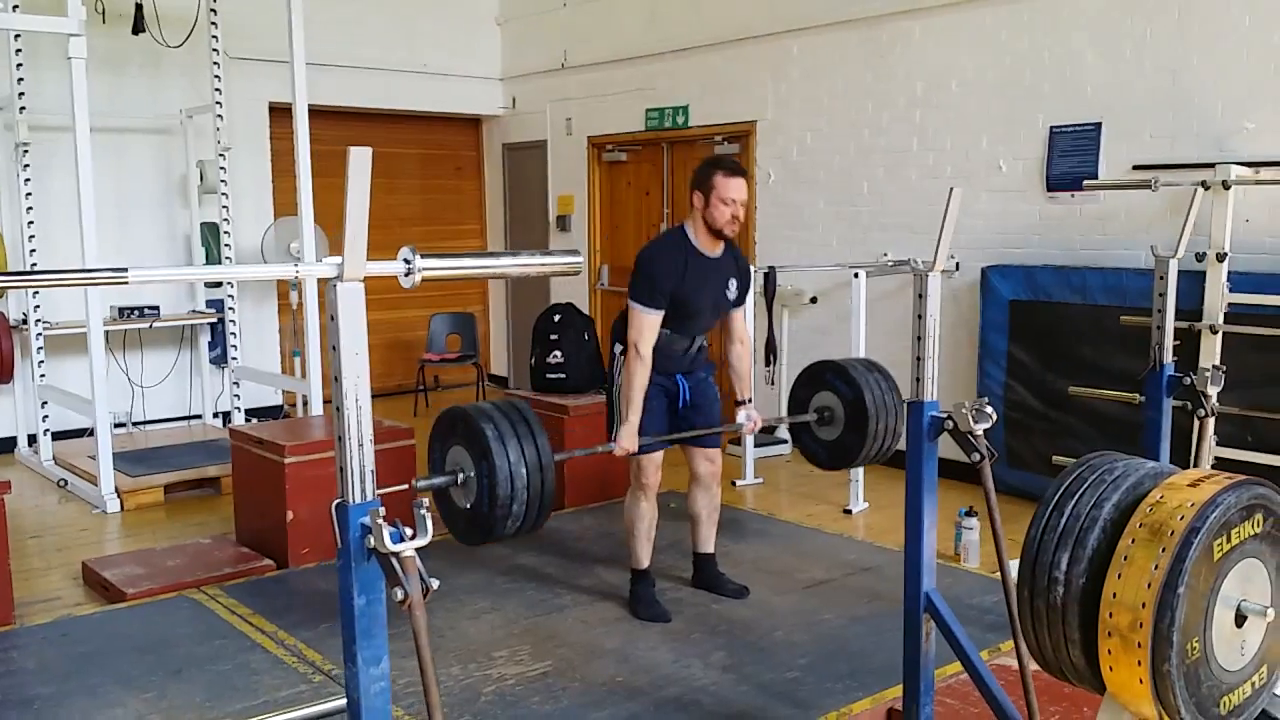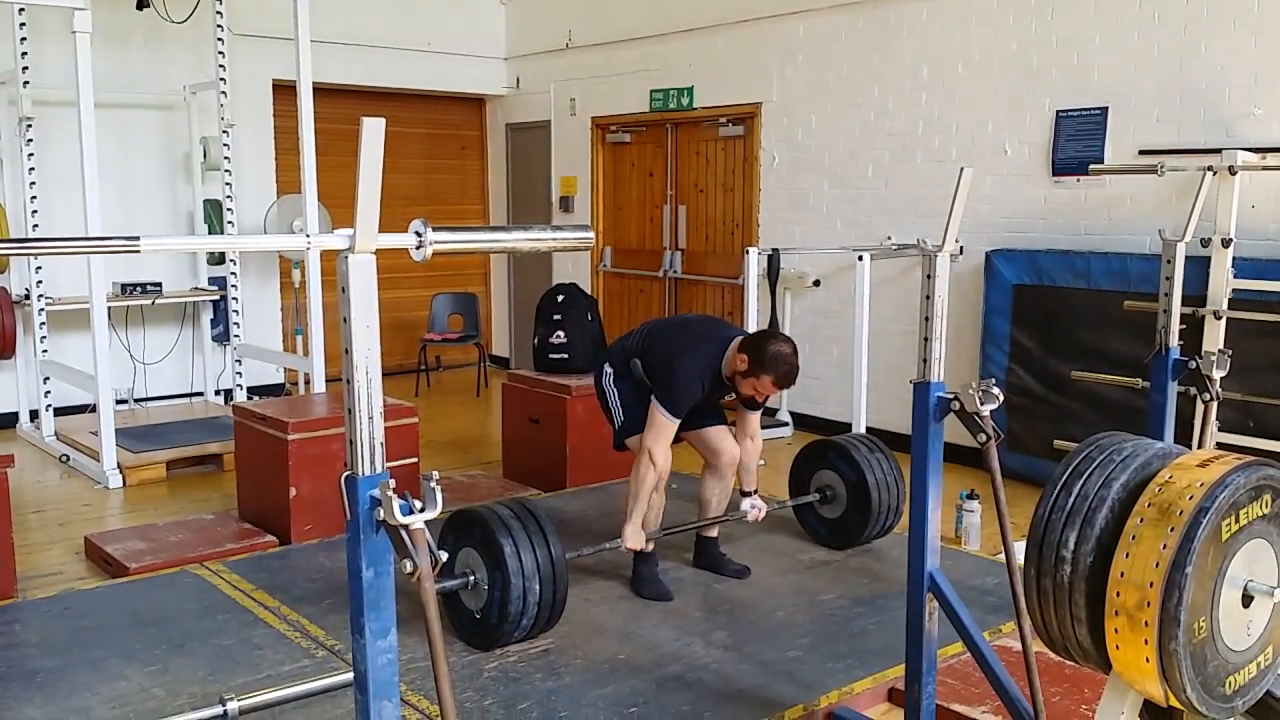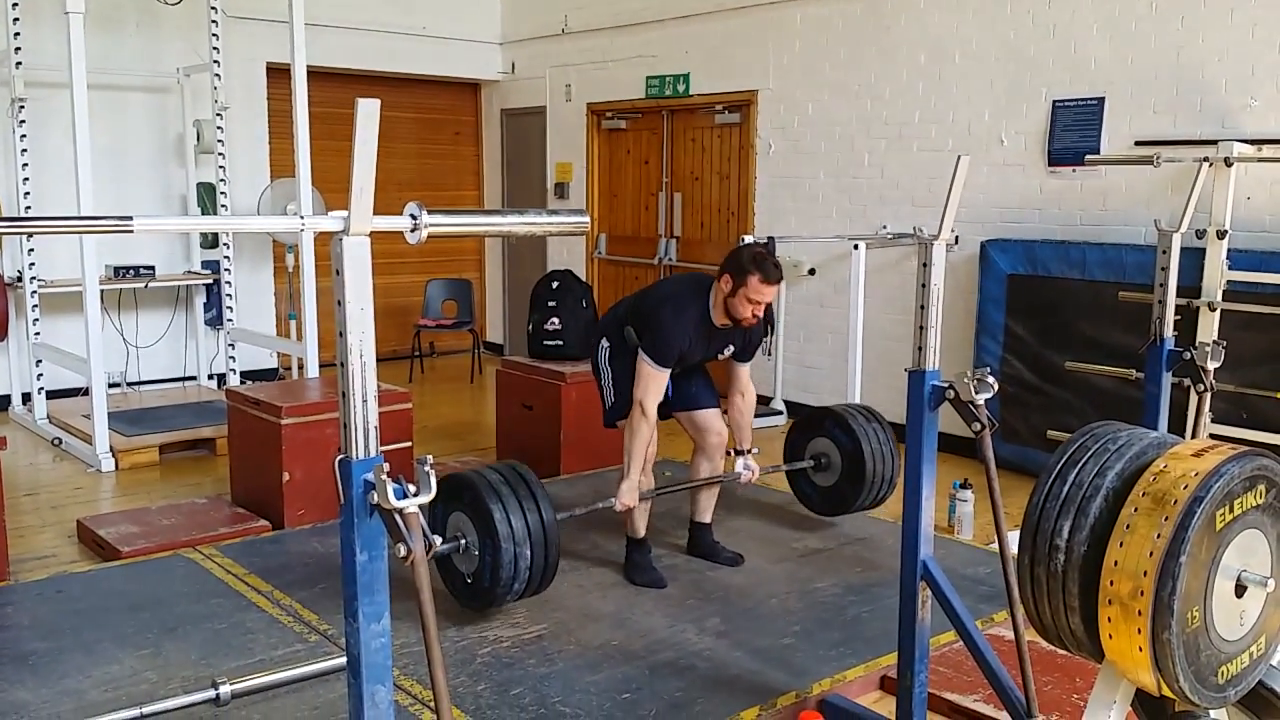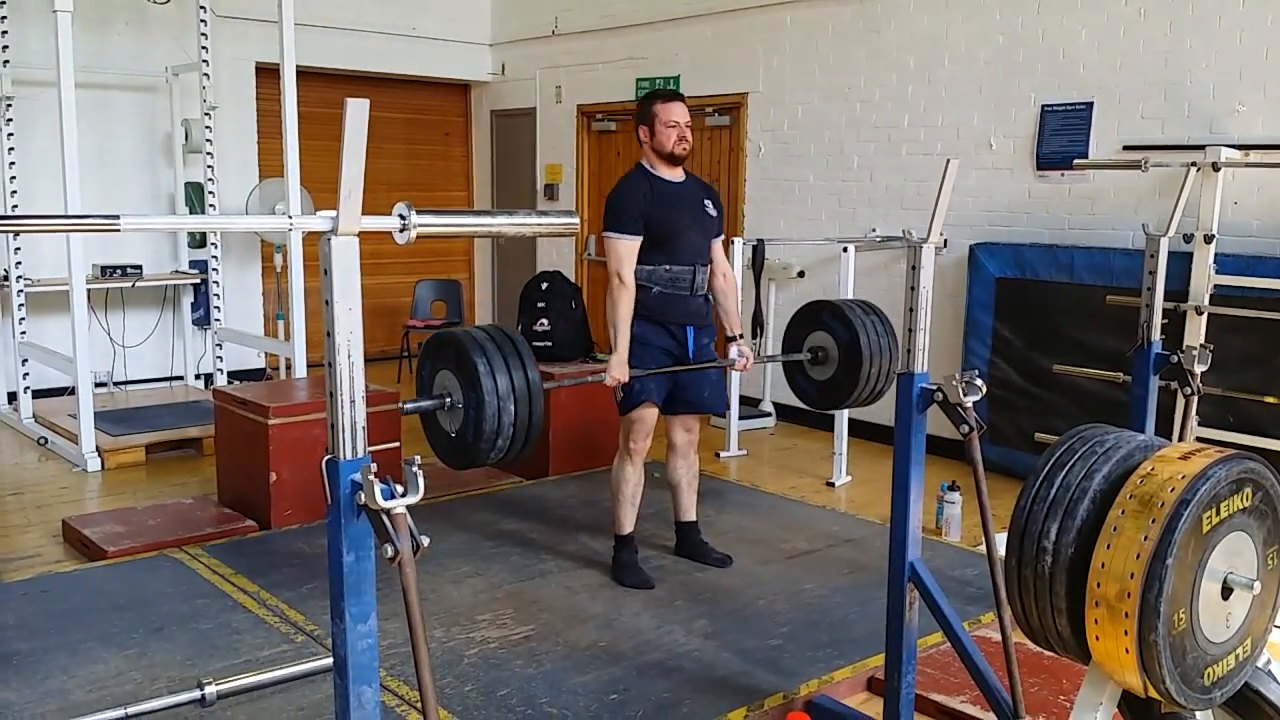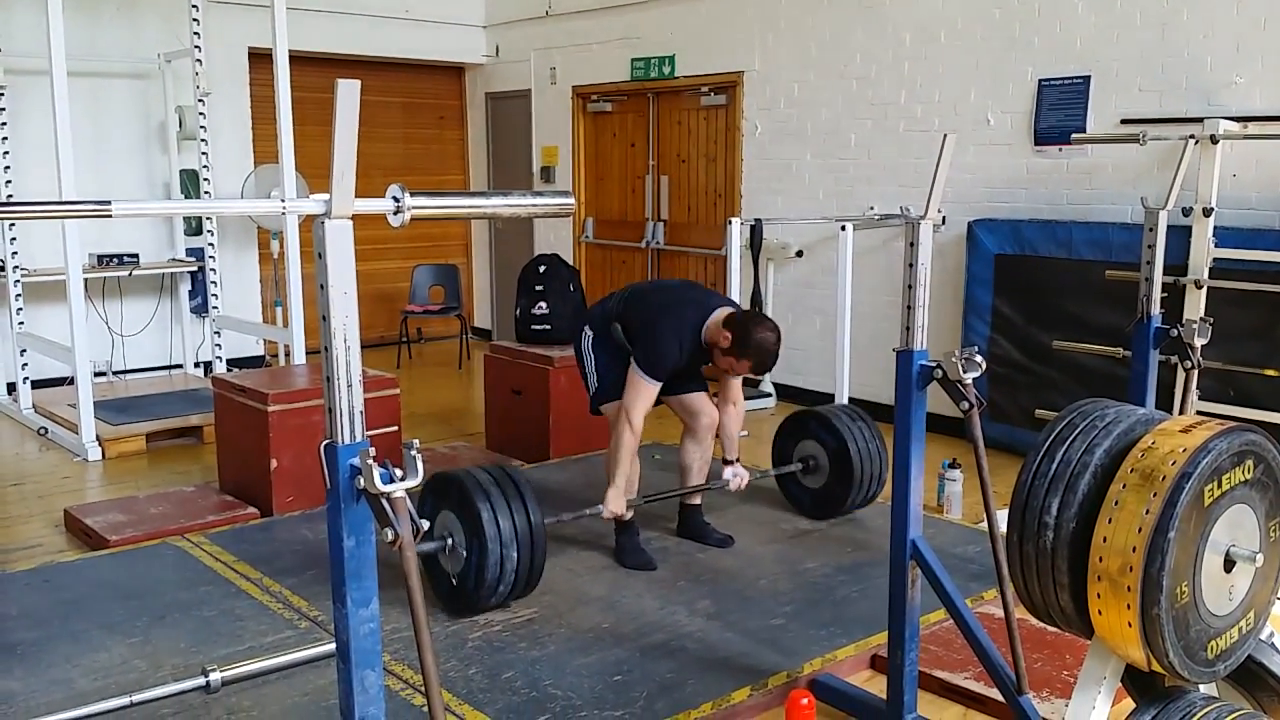
dt=1s
person 1, frame 1
left shoulder: (735, 264)
right shoulder: (662, 258)
left elbow: (738, 337)
right elbow: (640, 347)
left wrist: (745, 402)
right wrist: (630, 424)
left hip: (692, 367)
right hip: (645, 372)
left knee: (709, 468)
right knee: (648, 477)
left ankle: (705, 567)
right ankle: (641, 583)
person 1, frame 2
left shoulder: (758, 367)
right shoulder: (689, 371)
left elbow: (749, 436)
right elbow: (652, 451)
left wrist: (749, 494)
right wrist: (633, 524)
left hip: (679, 381)
right hip: (625, 376)
left knee: (726, 455)
right knee: (659, 463)
left ankle: (707, 547)
right ankle: (644, 562)
person 1, frame 3
left shoulder: (750, 326)
right shoulder: (675, 317)
left elbow: (742, 390)
right elbow: (645, 405)
left wrist: (744, 453)
right wrist: (629, 480)
left hip: (681, 361)
right hip: (623, 351)
left knee: (715, 437)
right knee: (645, 448)
left ankle: (701, 535)
right ankle: (637, 550)
person 1, frame 4
left shoulder: (704, 194)
right shoulder: (631, 192)
left elbow: (720, 271)
right elbow: (621, 277)
left wrist: (735, 336)
right wrist: (620, 353)
left hip: (697, 331)
right hip: (648, 332)
left knee: (685, 437)
right knee: (637, 442)
left ankle: (688, 535)
right ankle: (624, 550)
person 1, frame 5
left shoulder: (737, 328)
right shoulder: (671, 335)
left elbow: (731, 401)
right elbow: (632, 414)
left wrist: (731, 462)
right wrist: (616, 490)
left hip: (647, 341)
right hip: (605, 337)
left knee: (705, 417)
right knee: (630, 430)
left ankle: (690, 516)
right ankle: (626, 531)
